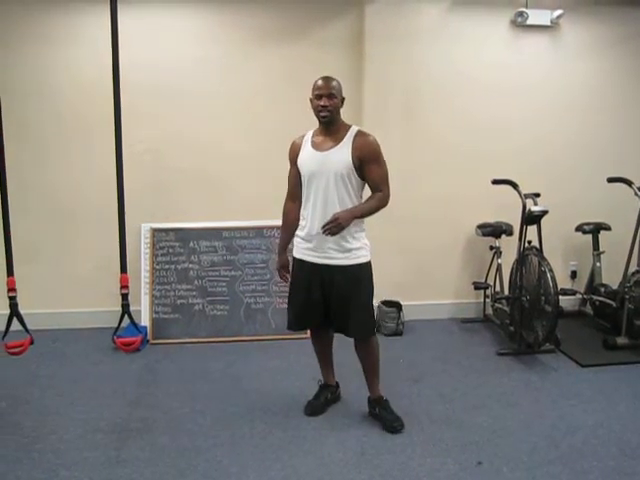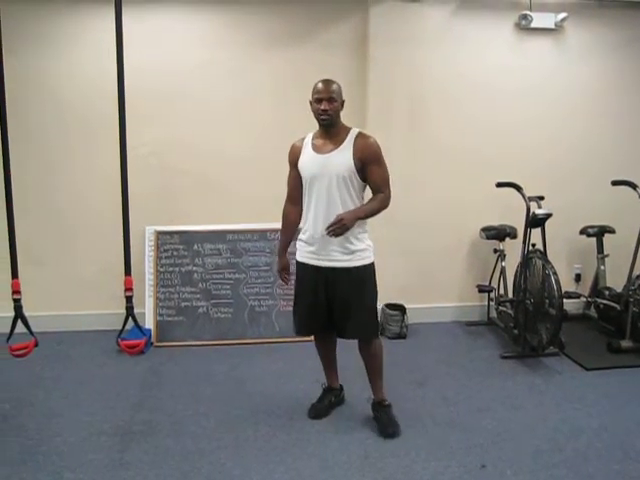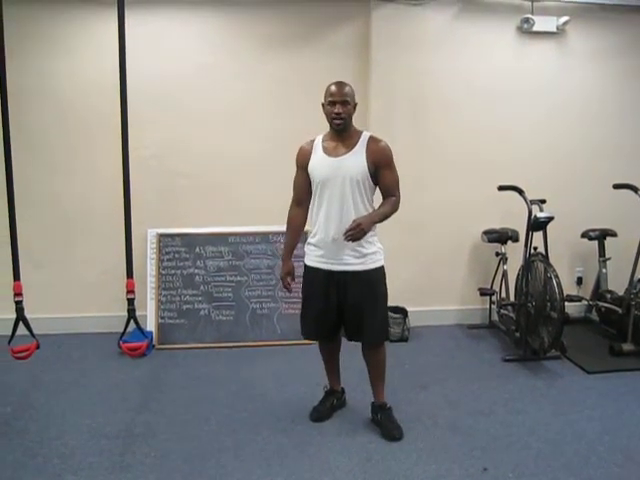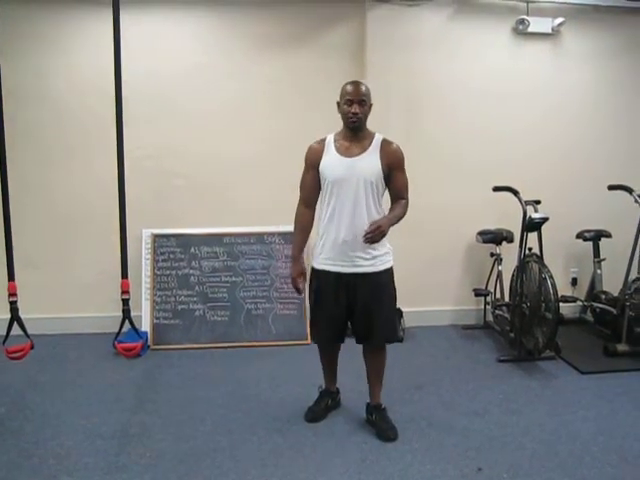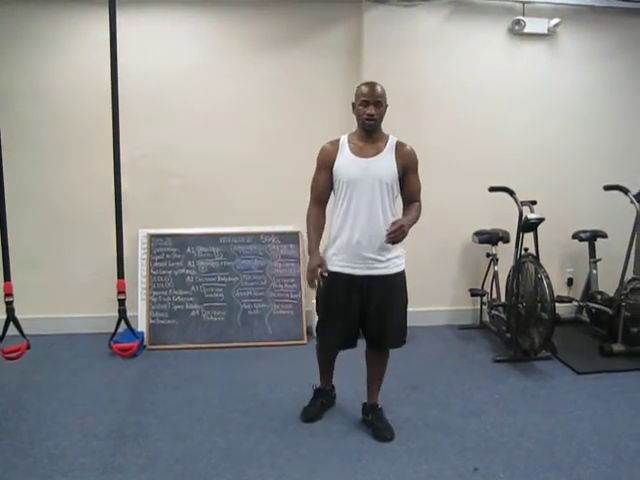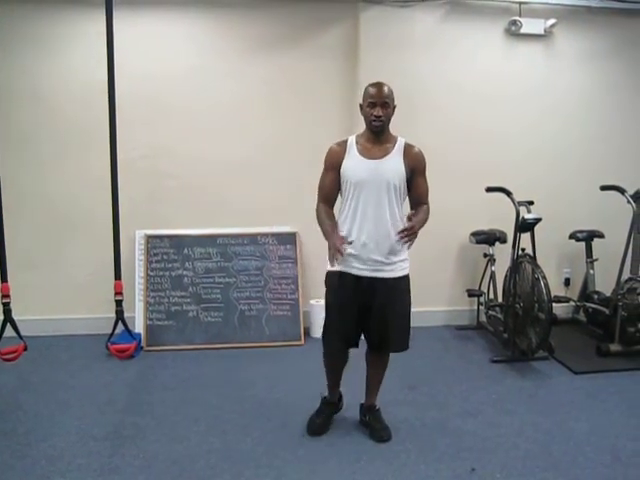
dt=0.3s
person 1, frame 1
left shoulder: (363, 143)
right shoulder: (298, 146)
left elbow: (382, 194)
right elbow: (293, 200)
left wrist: (350, 214)
right wrist: (283, 249)
left hip: (350, 256)
right hip: (307, 254)
left knee: (362, 330)
right knee: (316, 324)
left ankle: (376, 399)
right ankle: (329, 386)
person 1, frame 2
left shoulder: (364, 145)
right shoulder: (299, 149)
left elbow: (383, 195)
right elbow: (293, 203)
left wrist: (353, 215)
right wrist: (283, 251)
left hip: (354, 258)
right hip: (311, 257)
left knee: (365, 331)
right knee: (320, 327)
left ankle: (380, 401)
right ankle: (333, 388)
person 1, frame 3
left shoulder: (376, 149)
right shoulder: (307, 151)
left elbow: (393, 198)
right elbow: (299, 206)
left wrist: (370, 219)
right wrist: (287, 256)
left hip: (364, 262)
right hip: (320, 261)
left knee: (372, 335)
right knee: (325, 331)
left ankle: (380, 404)
right ankle: (334, 392)
person 1, frame 4
left shoulder: (389, 151)
right shoulder: (318, 151)
left elbow: (401, 199)
right elbow: (306, 206)
left wrist: (388, 221)
right wrist: (296, 258)
left hip: (374, 264)
right hip: (328, 263)
left knee: (375, 337)
right knee: (325, 334)
left ankle: (375, 405)
right ankle: (330, 392)
person 1, frame 5
left shoulder: (403, 154)
right shoulder: (331, 151)
left elbow: (414, 201)
right elbow: (317, 205)
left wrist: (407, 222)
right wrist: (314, 252)
left hip: (386, 266)
right hip: (340, 265)
left knee: (381, 340)
right knee: (330, 337)
left ankle: (372, 406)
right ankle: (325, 390)
person 1, frame 6
left shoulder: (411, 155)
right shoulder: (339, 152)
left elbow: (422, 203)
right elbow: (324, 203)
left wrist: (416, 223)
right wrist: (331, 235)
left hip: (391, 269)
right hip: (346, 266)
left knee: (382, 343)
right knee: (336, 342)
left ankle: (370, 407)
right ankle: (332, 399)
